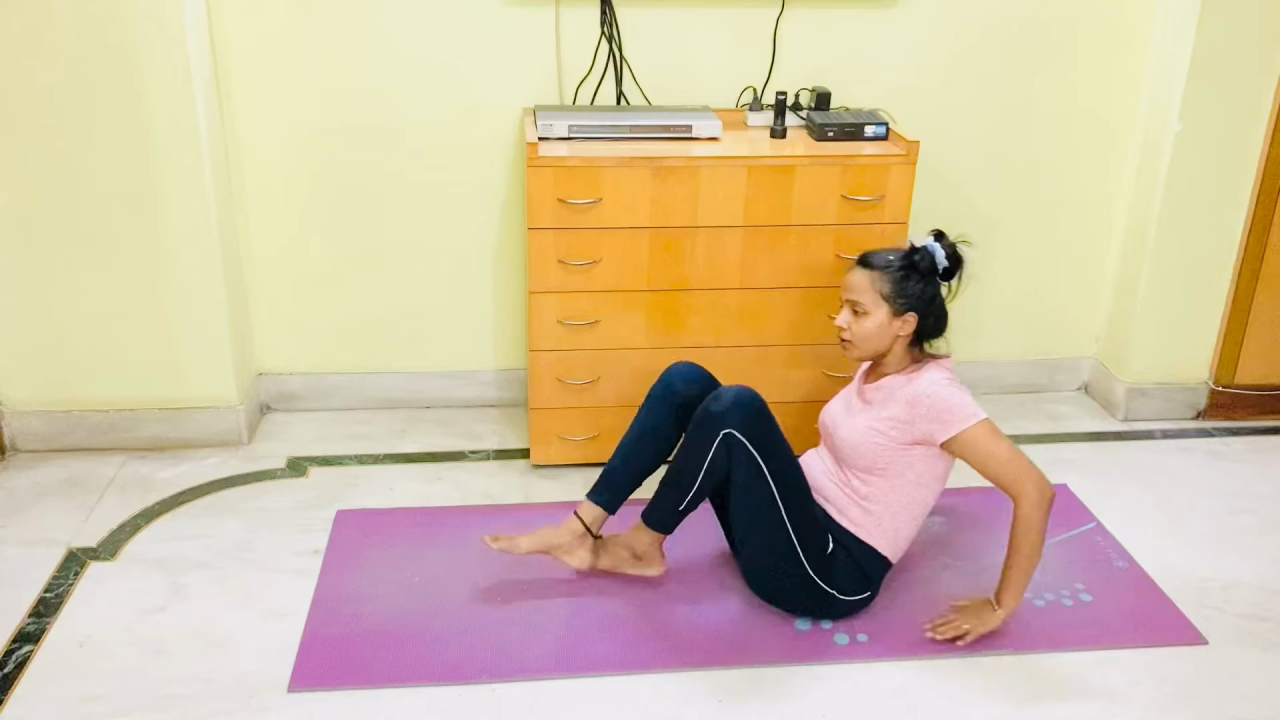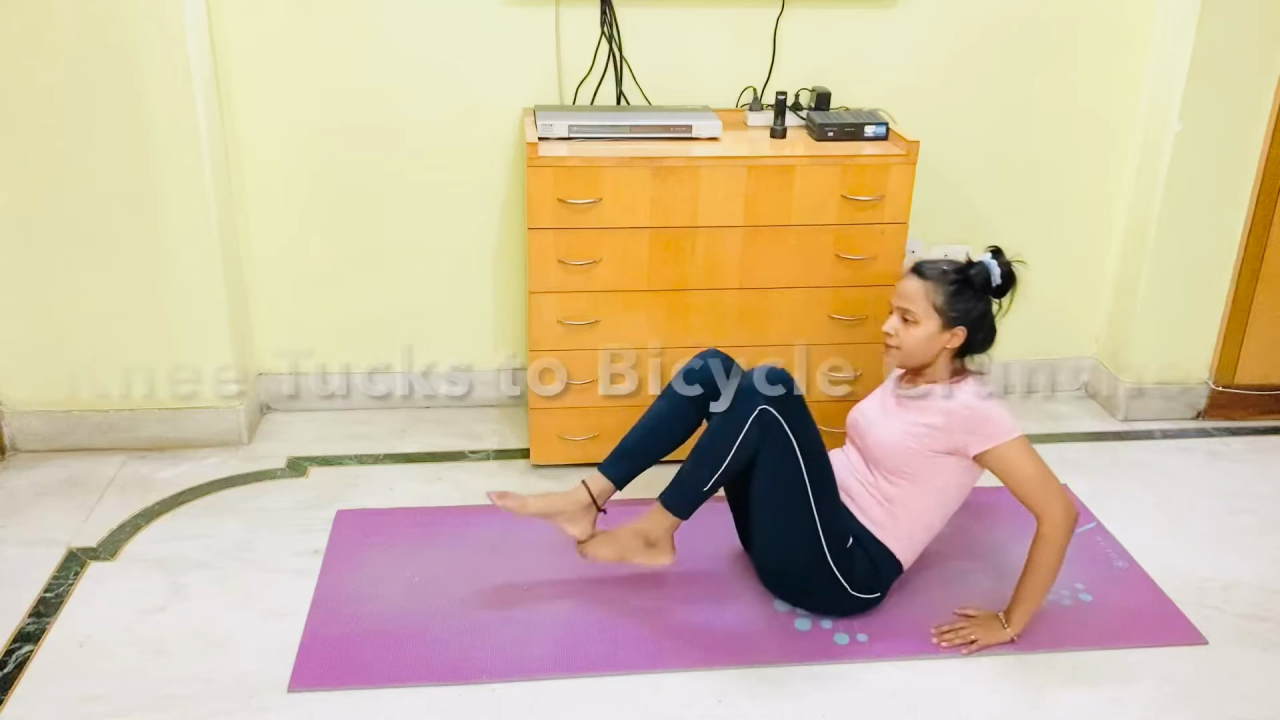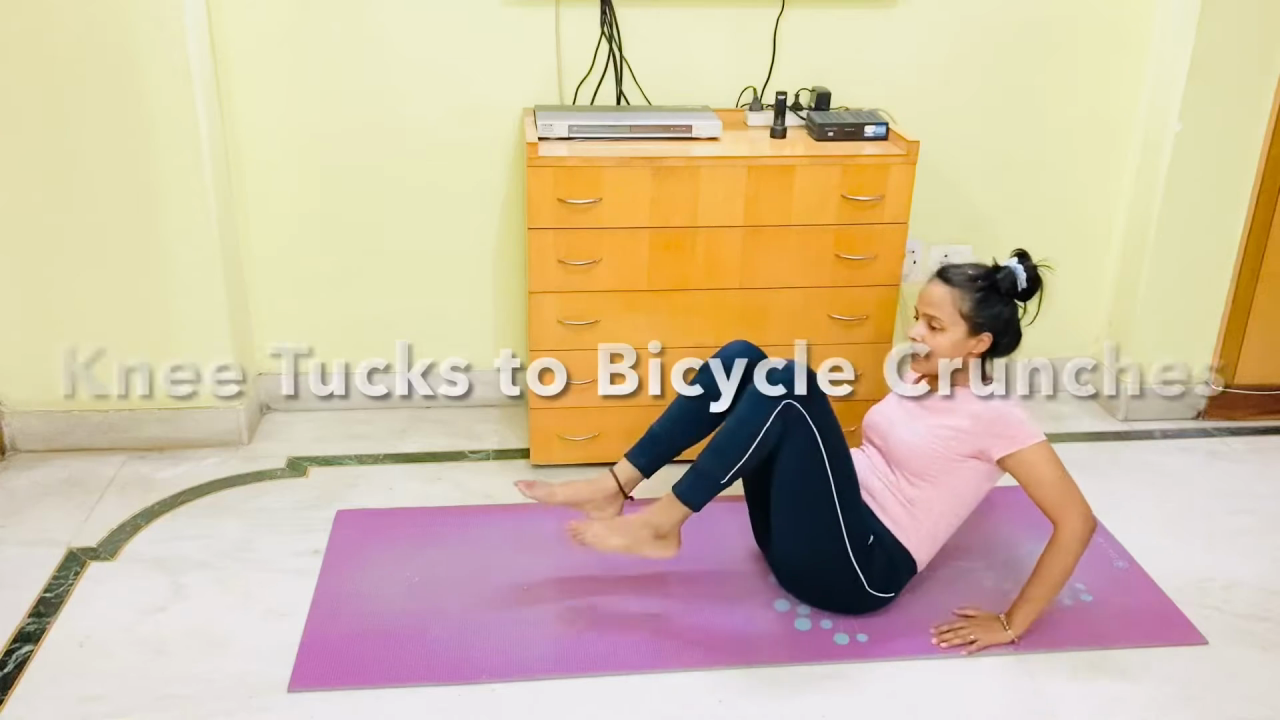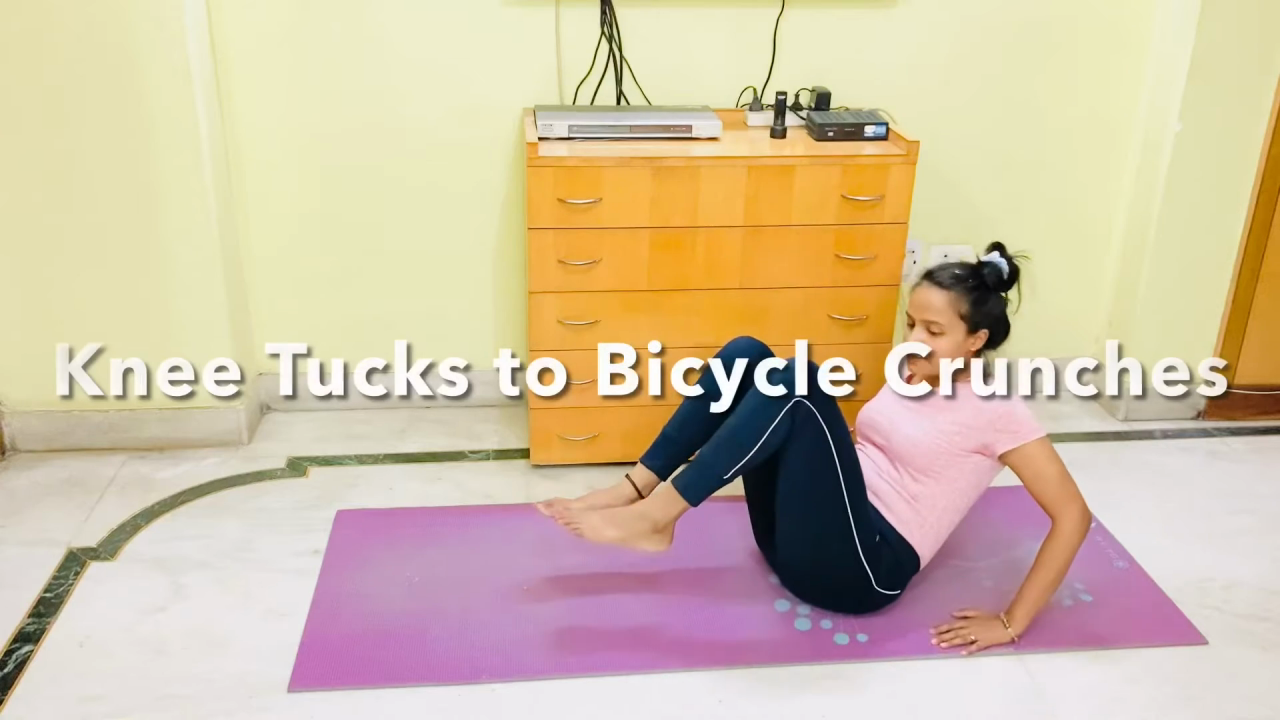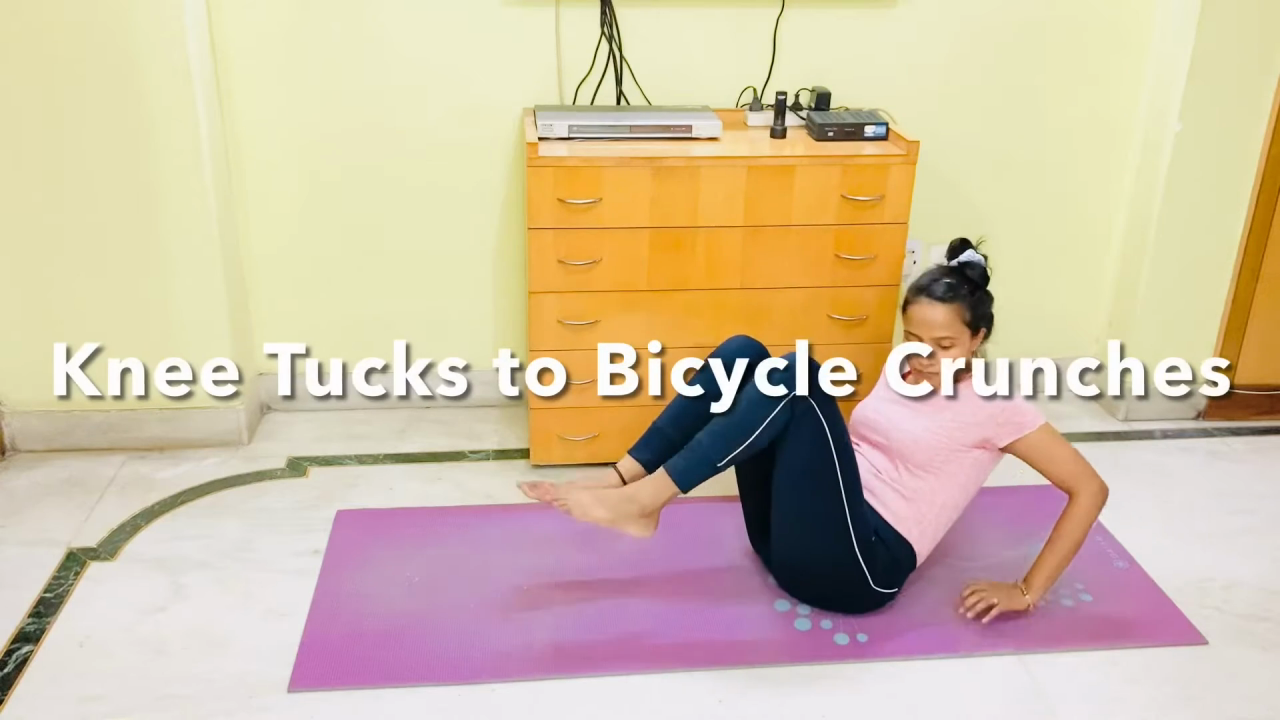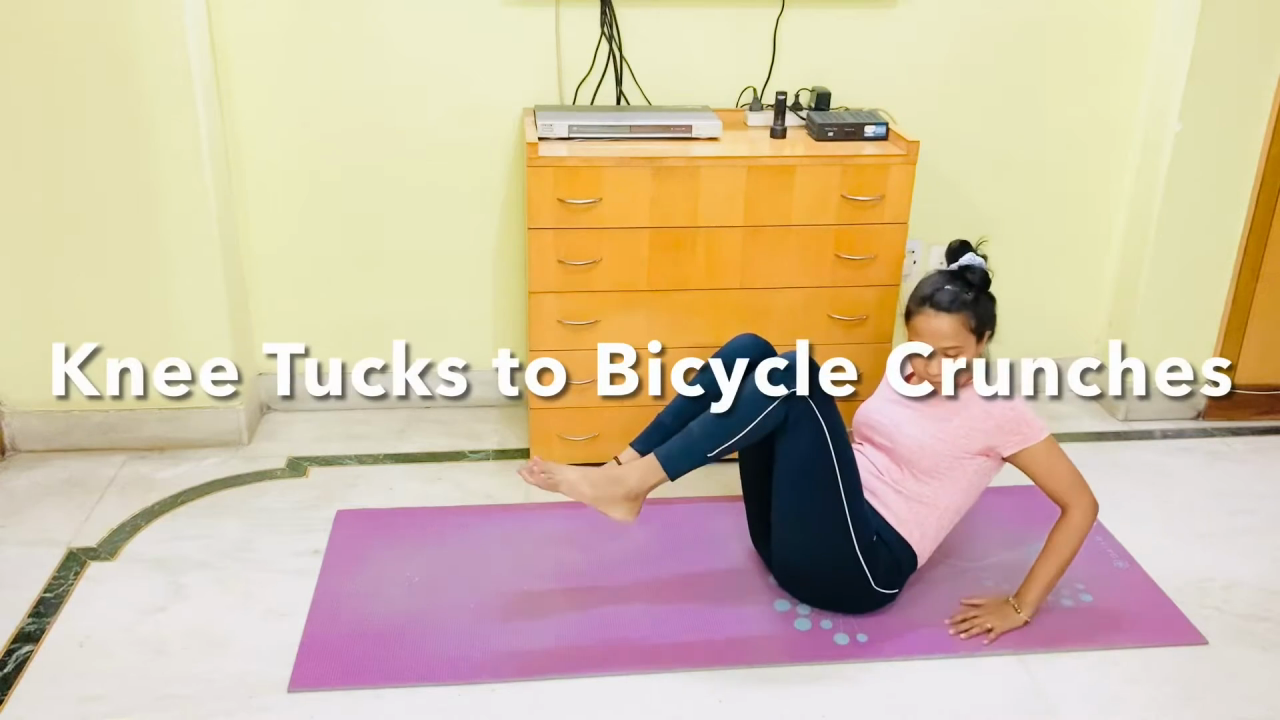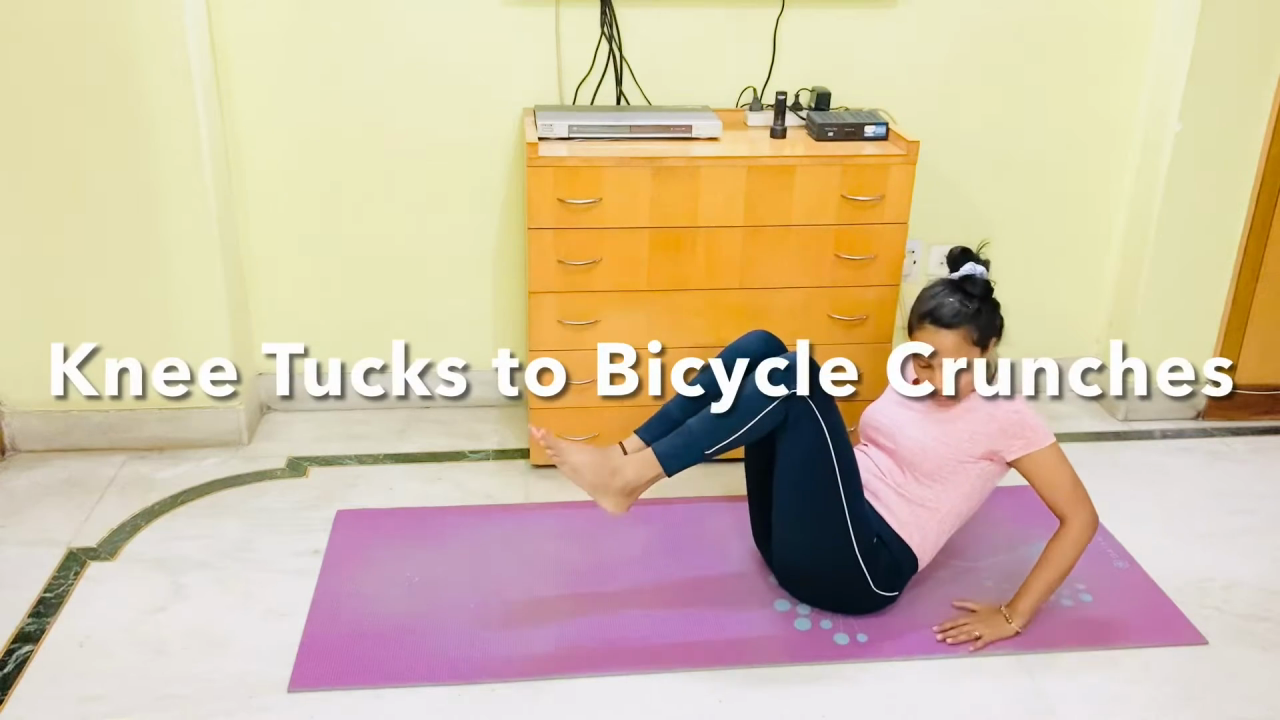
dt=0.2s
person 1, frame 1
left shoulder: (931, 396)
right shoulder: (881, 367)
left elbow: (1034, 492)
left wrist: (998, 608)
left hip: (832, 574)
right hip: (802, 520)
left knee: (736, 407)
right knee: (684, 381)
left ankle: (644, 544)
right ankle: (586, 529)
person 1, frame 2
left shoulder: (969, 408)
right shoulder: (911, 375)
left elbow: (1059, 511)
left wrist: (1010, 622)
left hip: (844, 571)
right hip: (806, 525)
left knee: (771, 385)
right knee: (711, 368)
left ankle: (655, 533)
right ankle: (589, 498)
person 1, frame 3
left shoulder: (994, 415)
right shoulder: (925, 378)
left elbow: (1077, 521)
left wrist: (1010, 624)
left hip: (856, 568)
right hip: (808, 526)
left knee: (790, 382)
right knee: (740, 358)
left ankle: (663, 524)
right ankle: (614, 485)
person 1, frame 4
left shoulder: (995, 412)
right shoulder: (911, 374)
left elbow: (1072, 516)
left wrist: (1012, 622)
left hip: (858, 566)
right hip: (794, 533)
left knee: (797, 379)
right knee: (745, 355)
left ankle: (657, 517)
right ankle: (636, 488)
person 1, frame 5
left shoulder: (993, 407)
right shoulder: (902, 372)
left elbow: (1089, 490)
left wrist: (1027, 591)
left hip: (855, 565)
right hip: (786, 533)
left knee: (796, 375)
right knee: (740, 353)
left ankle: (644, 502)
right ankle: (624, 477)
person 1, frame 6
left shoulder: (999, 413)
right shoulder: (906, 374)
left elbow: (1081, 506)
left wrist: (1020, 606)
left hip: (857, 565)
right hip: (795, 533)
left knee: (797, 374)
right knee: (749, 351)
left ankle: (633, 485)
right ankle: (621, 467)
person 1, frame 7
left shoulder: (1006, 417)
right shoulder: (914, 376)
left elbow: (1080, 517)
left wrist: (1013, 616)
left hip: (857, 567)
right hip: (793, 534)
left knee: (794, 375)
right knee: (759, 348)
left ankle: (629, 480)
right ankle: (625, 455)
